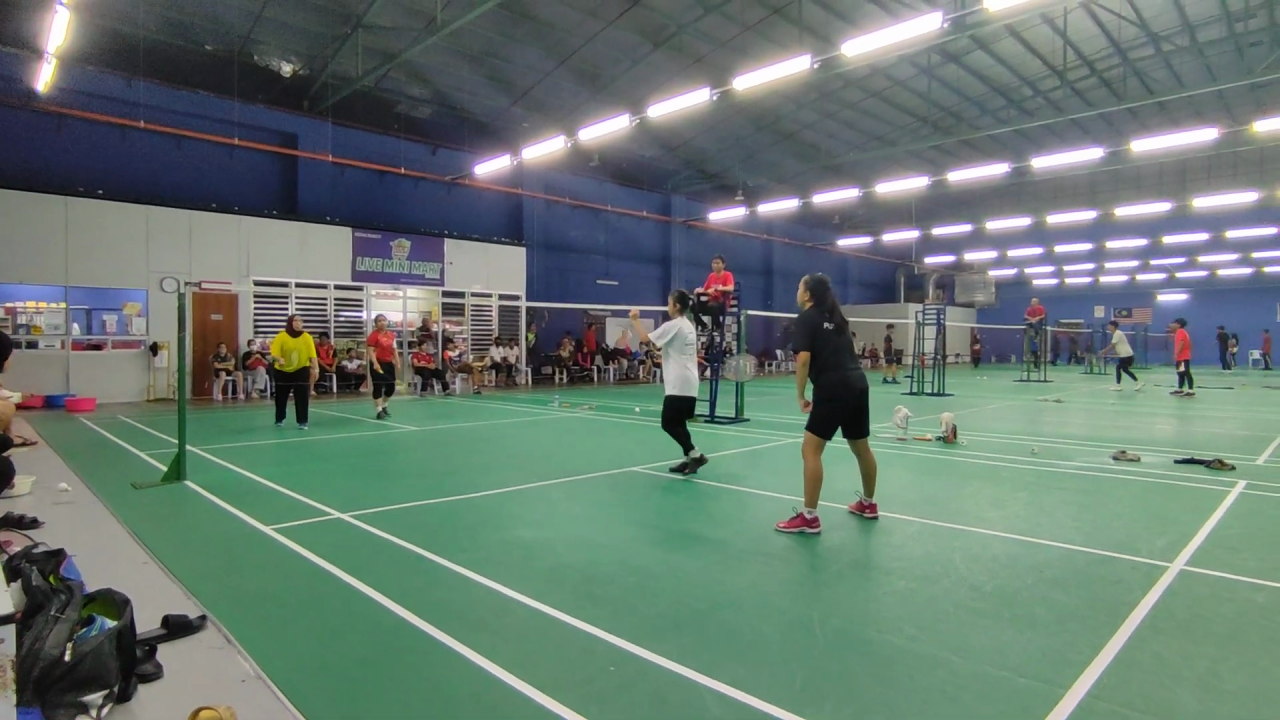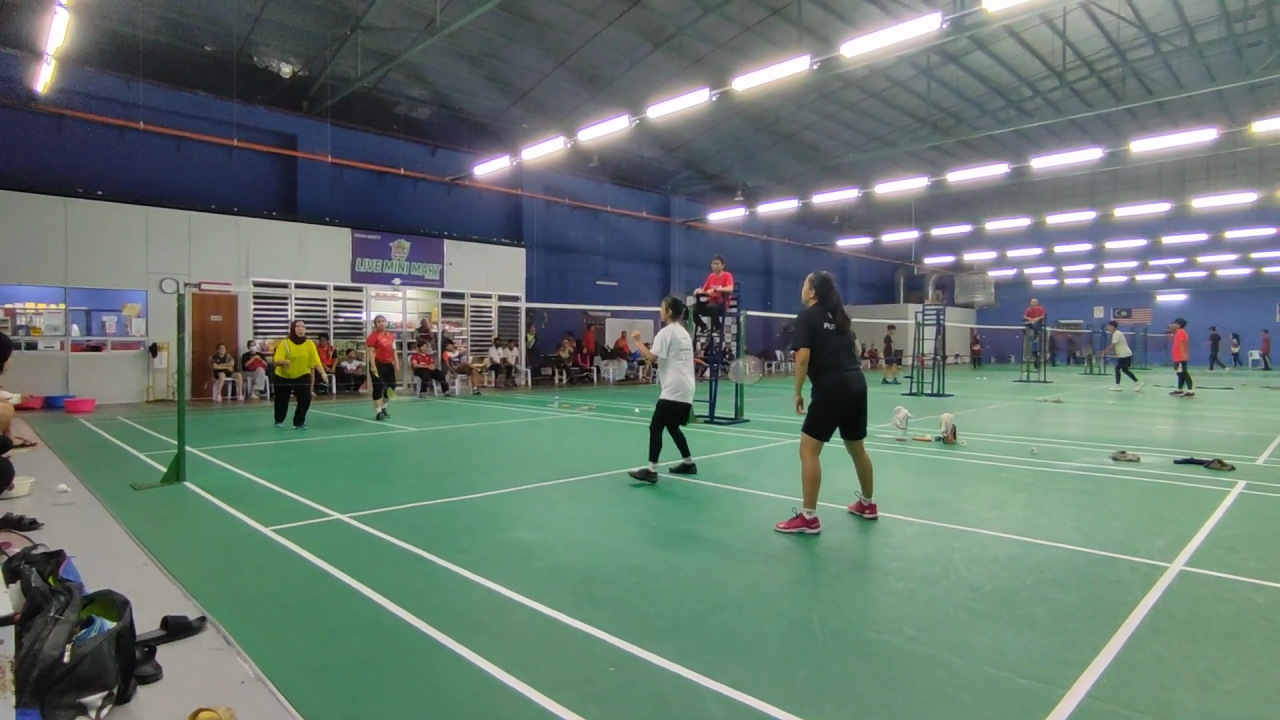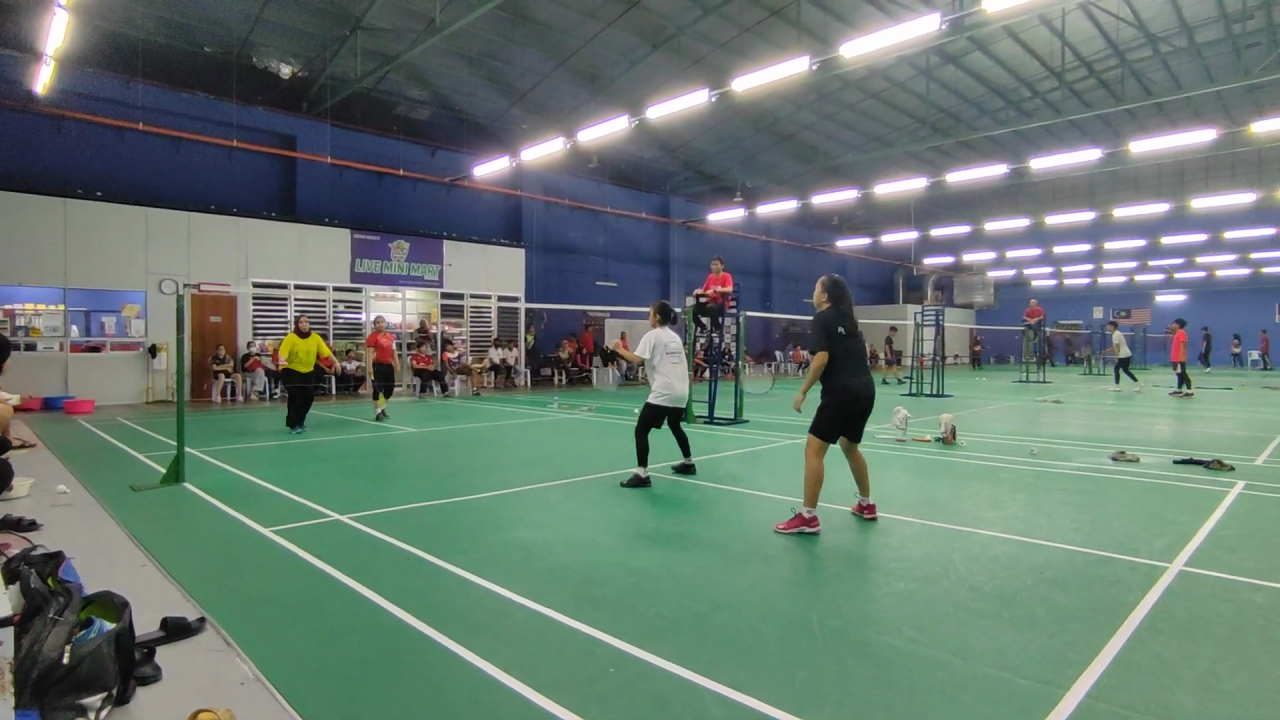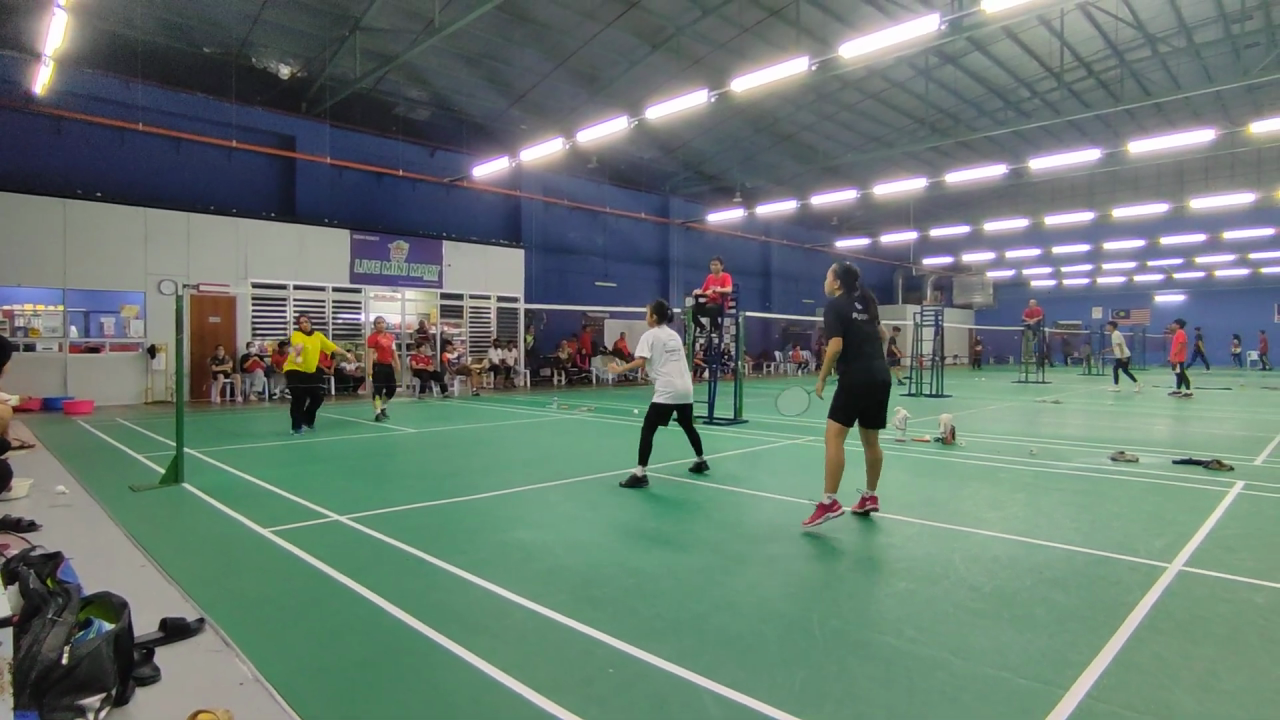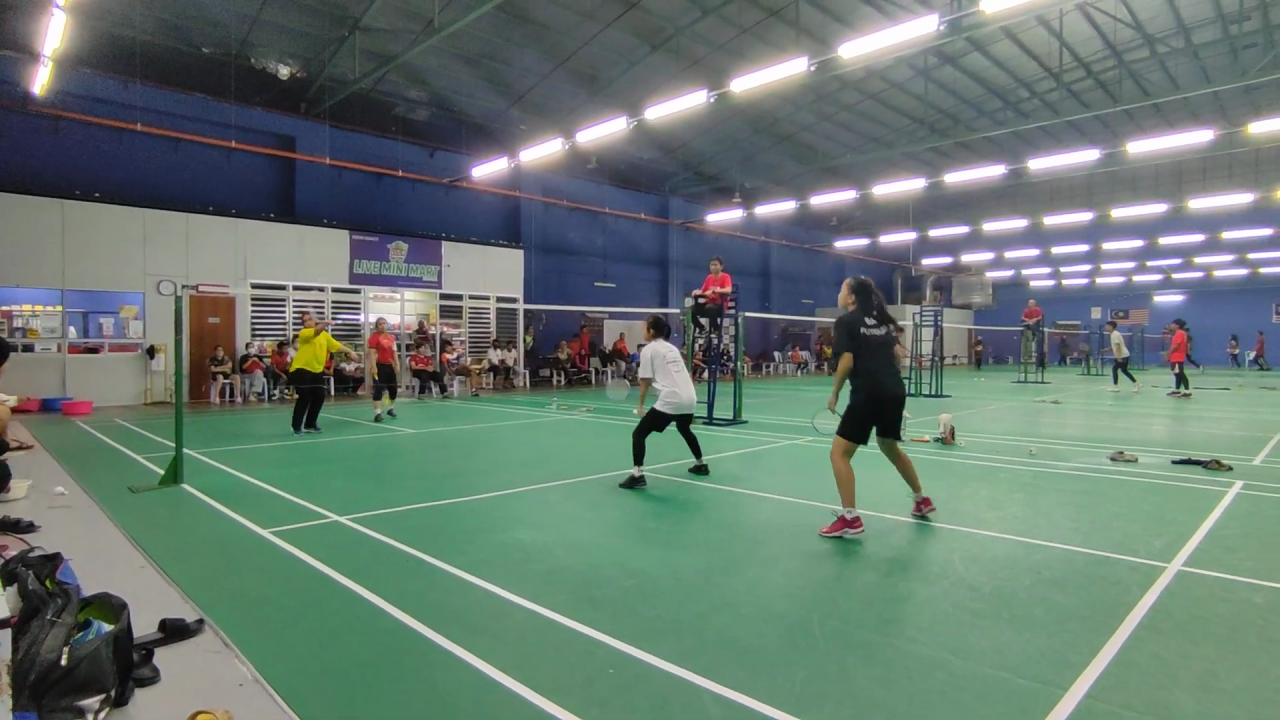
dt=0.2s
person 1, frame 1
left shoulder: (806, 318)
right shoulder: (835, 317)
left elbow: (804, 359)
left wrist: (800, 395)
left hip: (833, 390)
right hip: (858, 385)
left knee: (811, 450)
right knee: (861, 448)
left ankle: (809, 517)
right ankle: (868, 503)
person 1, frame 2
left shoulder: (808, 316)
right shoulder: (839, 316)
left elbow: (803, 357)
left wrist: (797, 393)
left hip: (831, 391)
right hip: (857, 386)
left knee: (809, 451)
right knee: (856, 448)
left ankle: (808, 517)
right ankle: (868, 504)
person 1, frame 3
left shoulder: (822, 319)
right shoulder: (849, 319)
left elbow: (821, 359)
right elbow: (863, 353)
left wrist: (802, 392)
left hip: (840, 393)
right hip: (866, 390)
left knee: (814, 451)
right knee: (850, 447)
left ankle: (808, 517)
right ankle: (866, 504)
person 1, frame 4
left shoulder: (835, 305)
right shoulder: (864, 304)
left elbow: (835, 345)
right elbow: (882, 336)
left wrist: (821, 378)
left hip: (855, 378)
right hip: (881, 377)
left knee: (834, 437)
right knee: (870, 439)
left ankle: (829, 502)
right ankle: (869, 497)
person 1, frame 5
left shoulder: (846, 321)
right shoulder: (879, 320)
left elbow: (847, 361)
right elbow: (897, 354)
left wrist: (834, 393)
left hip: (869, 394)
right hip: (895, 391)
left knee: (839, 453)
right knee: (890, 449)
left ankle: (850, 518)
right ankle: (921, 500)
person 2, frame 1
left shoulder: (673, 326)
right shoulder: (688, 325)
left elbow: (646, 338)
left wrist: (635, 320)
left hip: (679, 384)
right hip: (688, 383)
left knee: (668, 423)
right knee: (678, 423)
left ankle: (695, 455)
right ankle: (689, 459)
person 2, frame 2
left shoulder: (667, 332)
right shoulder: (683, 332)
left elbow: (651, 357)
left wrist: (637, 341)
left hip: (674, 389)
right hip: (686, 388)
left knee: (656, 426)
right knee: (672, 426)
left ankle: (651, 469)
right ankle: (688, 463)
person 2, frame 3
left shoulder: (652, 335)
right shoulder: (675, 337)
left elbow: (638, 359)
left wrist: (620, 349)
left hip: (663, 393)
right hip: (681, 391)
left knee: (641, 430)
right knee: (675, 426)
left ankle: (642, 474)
right ankle: (688, 463)
person 2, frame 4
left shoulder: (650, 335)
right shoulder: (674, 335)
left elbow: (640, 361)
left wrist: (620, 369)
left hip: (667, 391)
right hip: (685, 389)
left knee: (647, 430)
right knee: (687, 425)
left ankle: (640, 474)
right ankle: (701, 461)
person 2, frame 5
left shoulder: (648, 349)
right shoulder: (671, 347)
left elbow: (645, 381)
left wrist: (641, 405)
left hip: (671, 400)
right hip: (689, 398)
left knee: (639, 433)
right knee: (684, 430)
left ankle: (638, 475)
right ankle: (701, 464)
